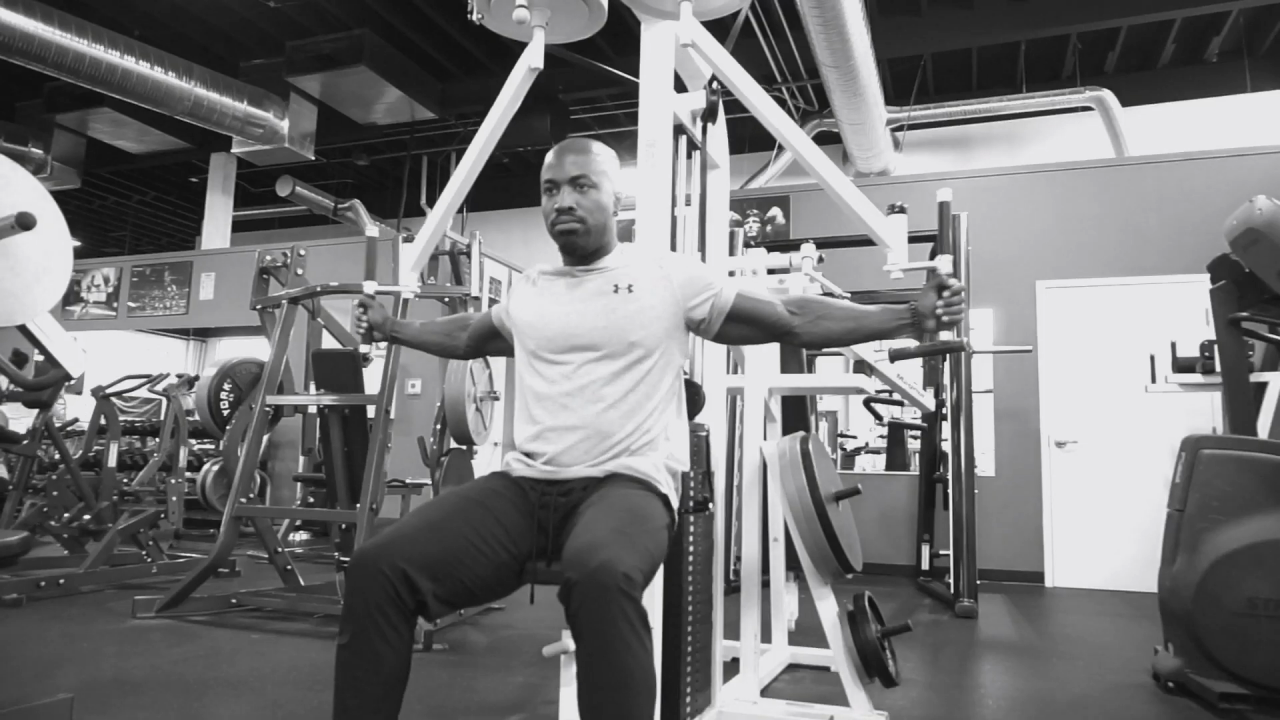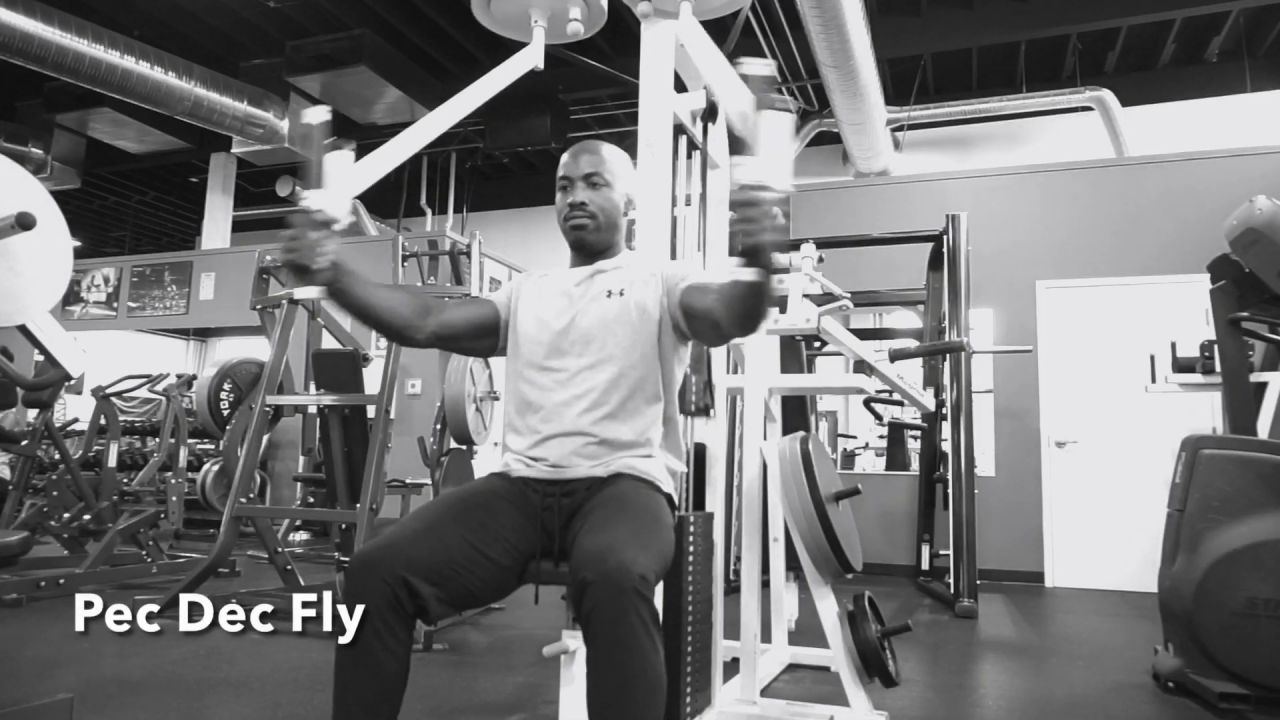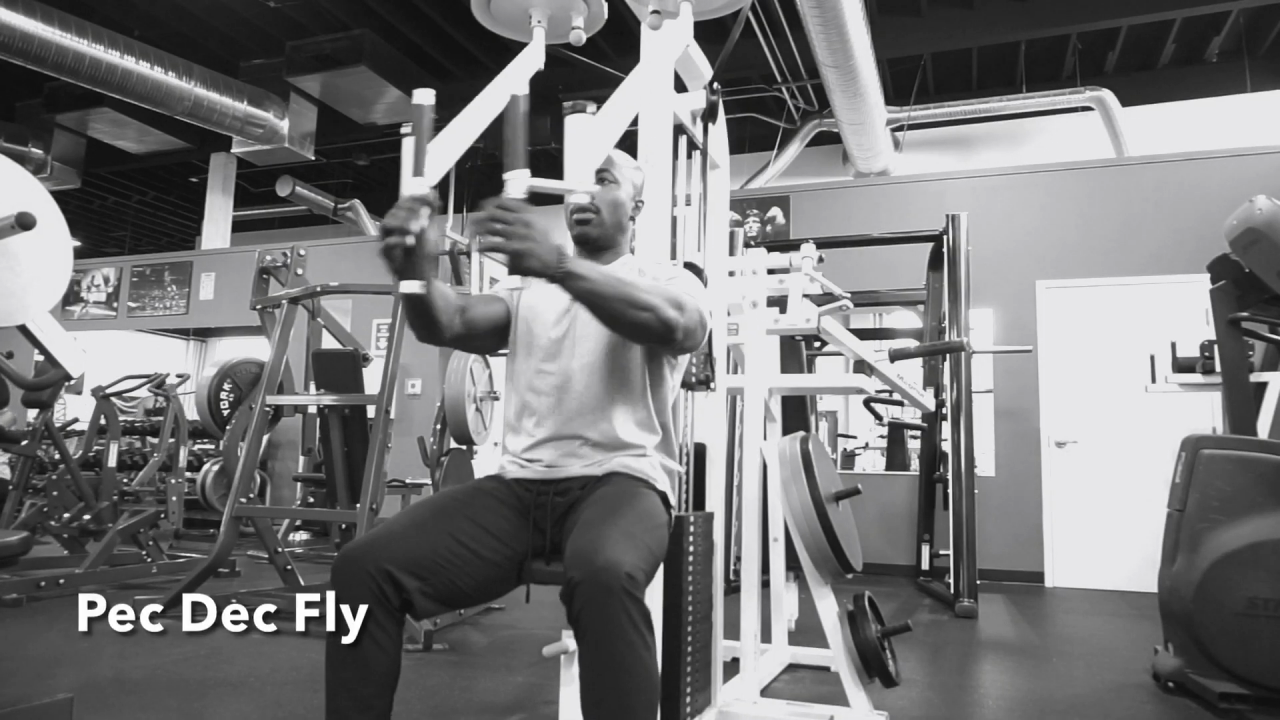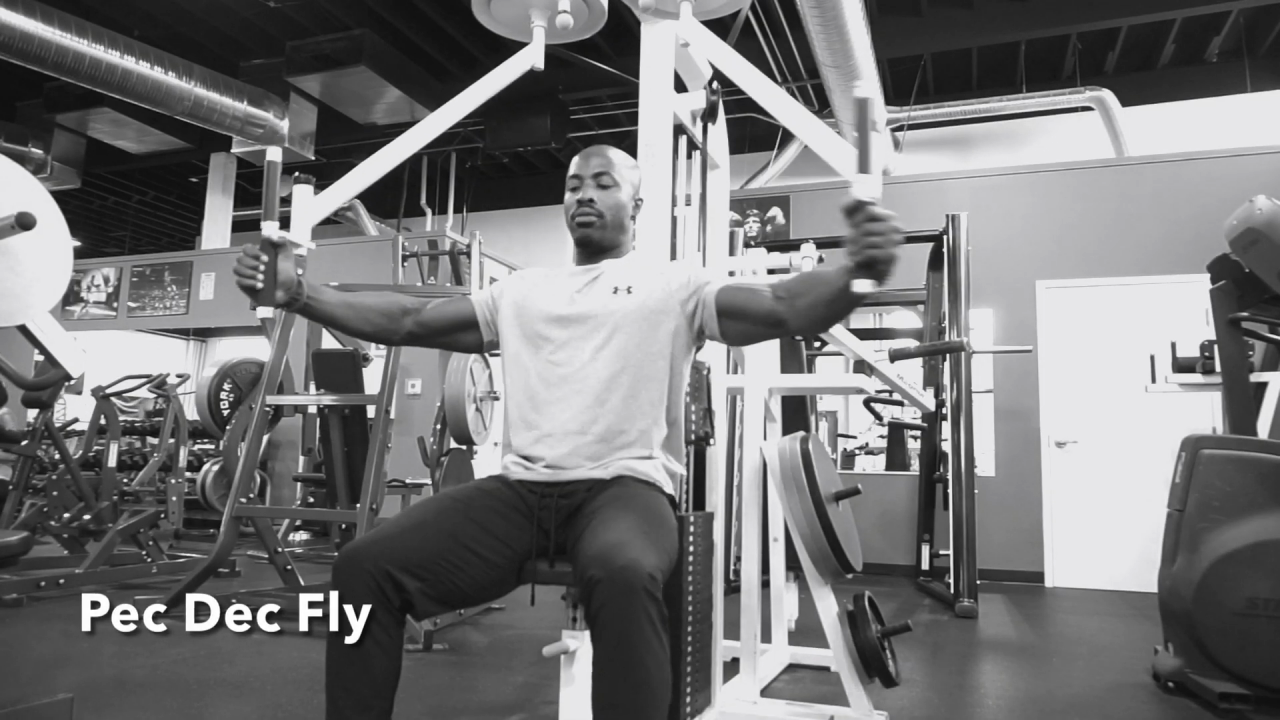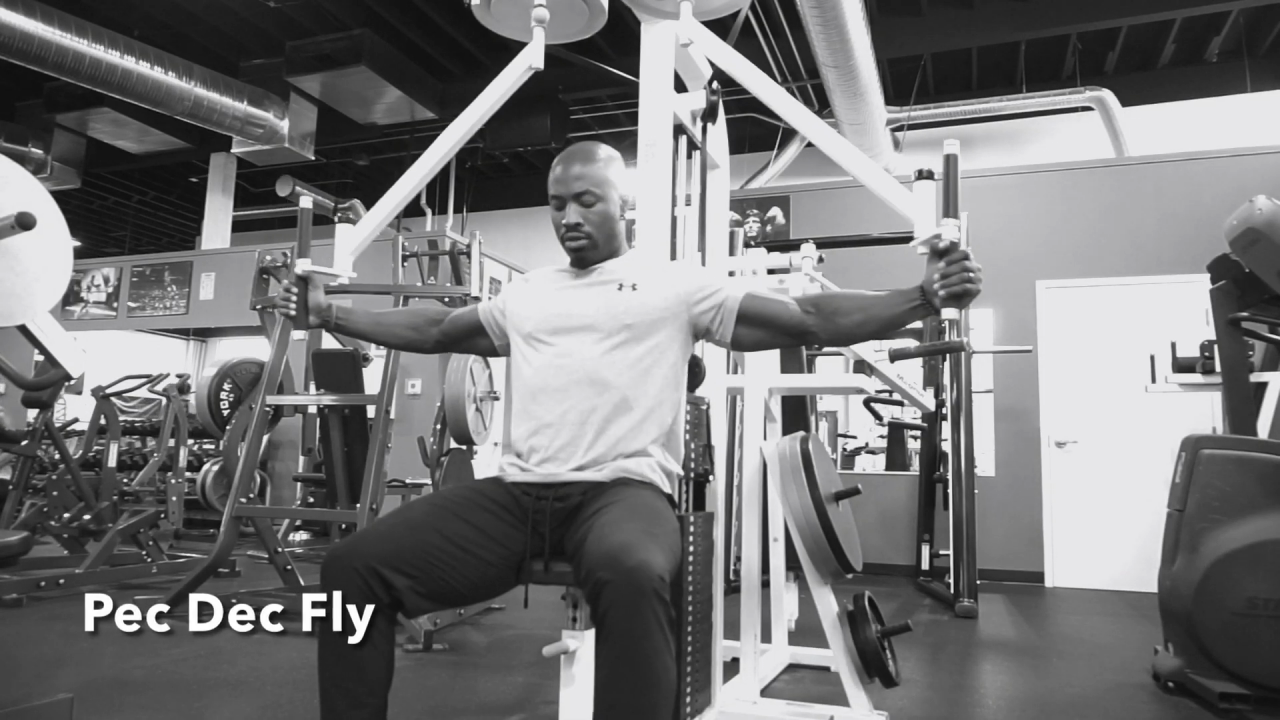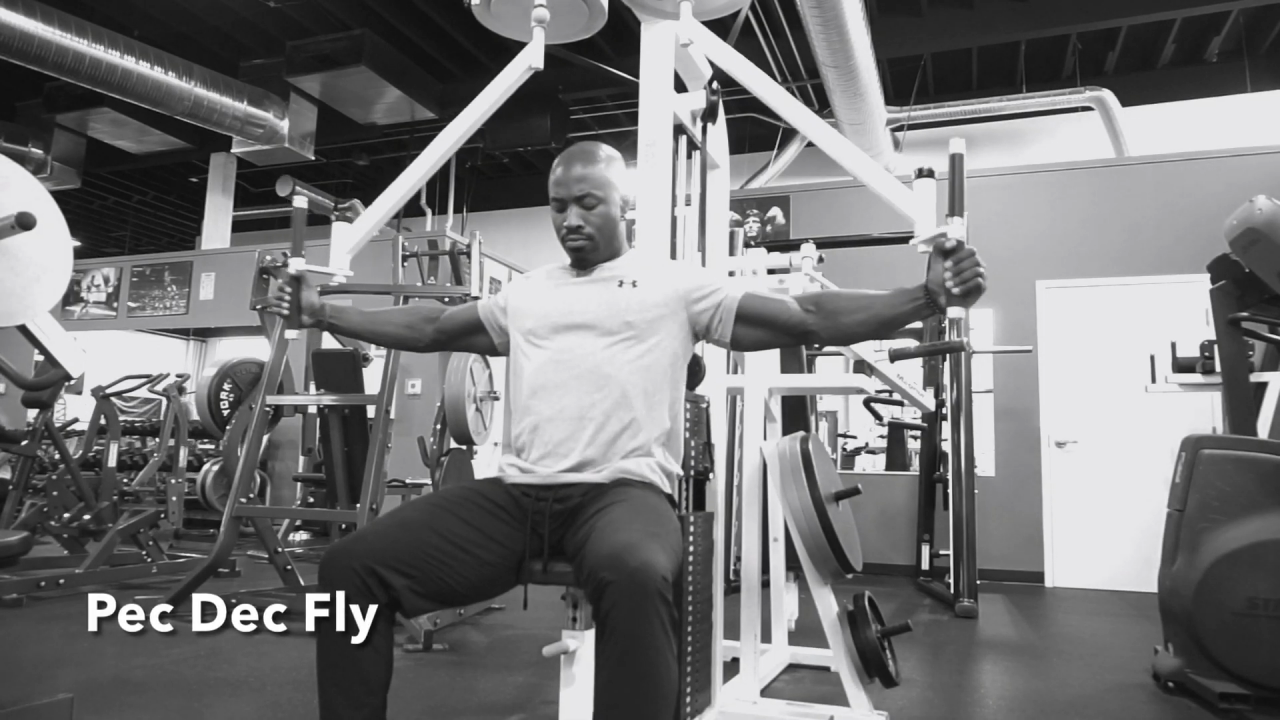
dt=0.7s
person 1, frame 1
left shoulder: (669, 276)
right shoulder: (527, 290)
left elbow: (793, 319)
right elbow: (468, 336)
left wrist: (913, 315)
right wrist: (388, 326)
left hip: (627, 481)
right hip: (525, 482)
left knee: (599, 574)
right knee: (380, 567)
person 1, frame 2
left shoulder: (662, 281)
right shoulder: (526, 292)
left elbow: (730, 312)
right elbow: (426, 321)
left wrist: (757, 263)
right wrist: (335, 276)
left hip: (624, 481)
right hip: (521, 485)
left knee: (615, 577)
right knee: (377, 570)
person 1, frame 3
left shoulder: (666, 282)
right shoulder: (529, 293)
left elbow: (668, 325)
right elbow: (448, 323)
left wrist: (557, 263)
right wrist: (415, 271)
left hip: (619, 481)
right hip: (518, 485)
left knee: (603, 576)
right knee: (365, 565)
person 1, frame 4
left shoulder: (674, 285)
right shoulder: (522, 289)
left elbow: (784, 308)
right elbow: (407, 320)
left wrist: (855, 270)
right wrist: (297, 292)
left hip: (625, 484)
right hip: (520, 487)
left knee: (621, 574)
right knee: (366, 565)
person 1, frame 5
left shoulder: (677, 285)
right shoulder: (525, 293)
left elbow: (809, 318)
right elbow: (436, 330)
left wrist: (924, 297)
right wrist: (330, 313)
left hip: (623, 486)
right hip: (518, 490)
left knee: (631, 574)
right knee: (354, 563)
person 1, frame 6
left shoulder: (676, 284)
right shoulder: (525, 292)
left elbow: (809, 317)
right elbow: (432, 327)
left wrist: (928, 296)
right wrist: (322, 312)
left hip: (622, 487)
right hip: (517, 490)
left knee: (634, 574)
right knee: (352, 564)
